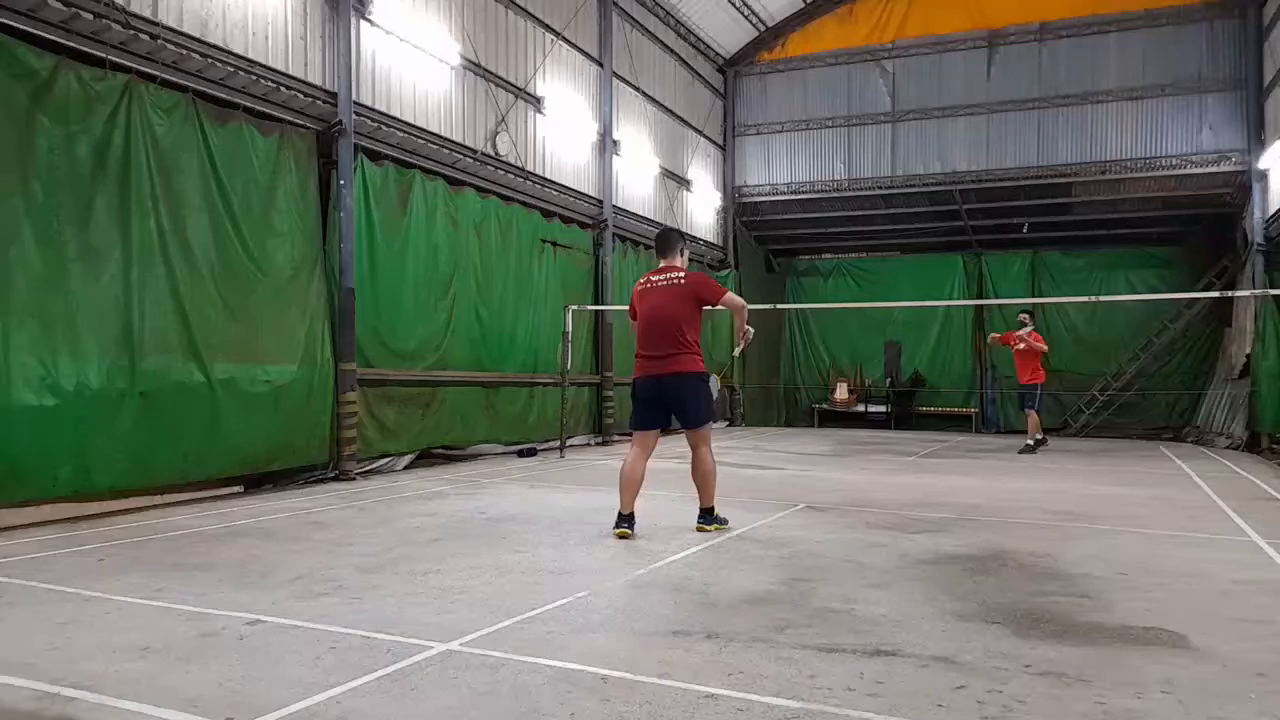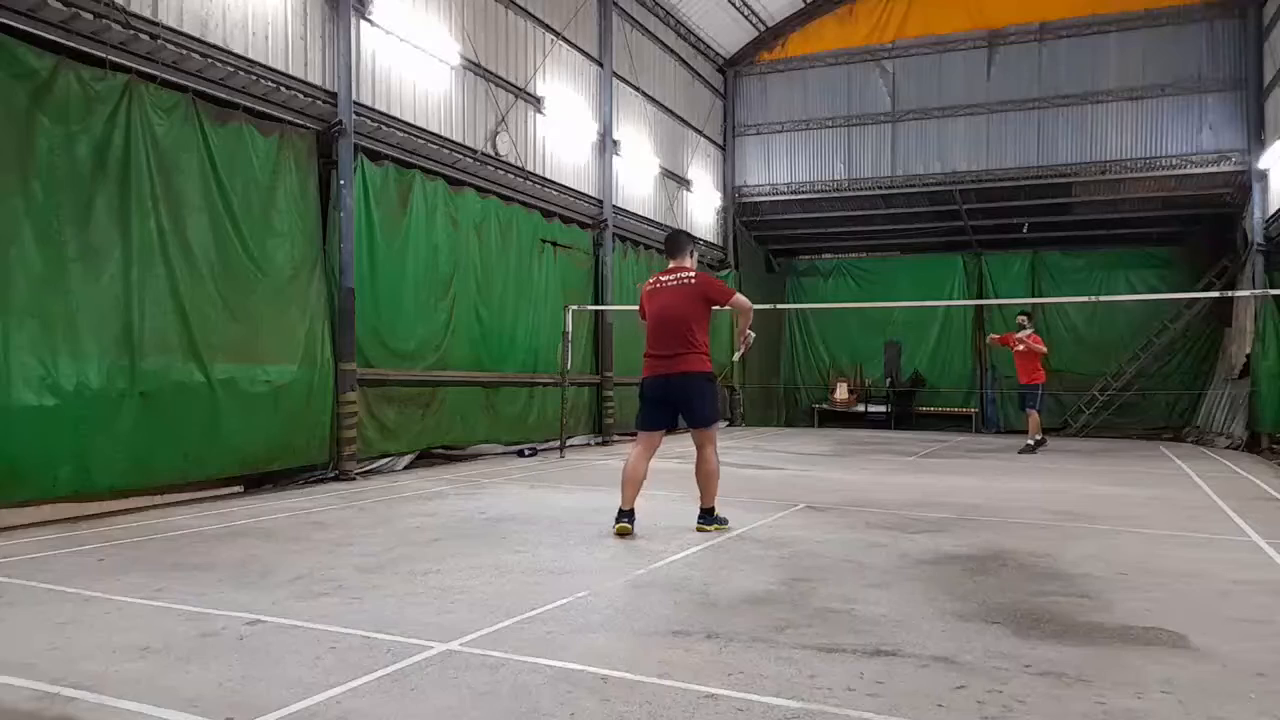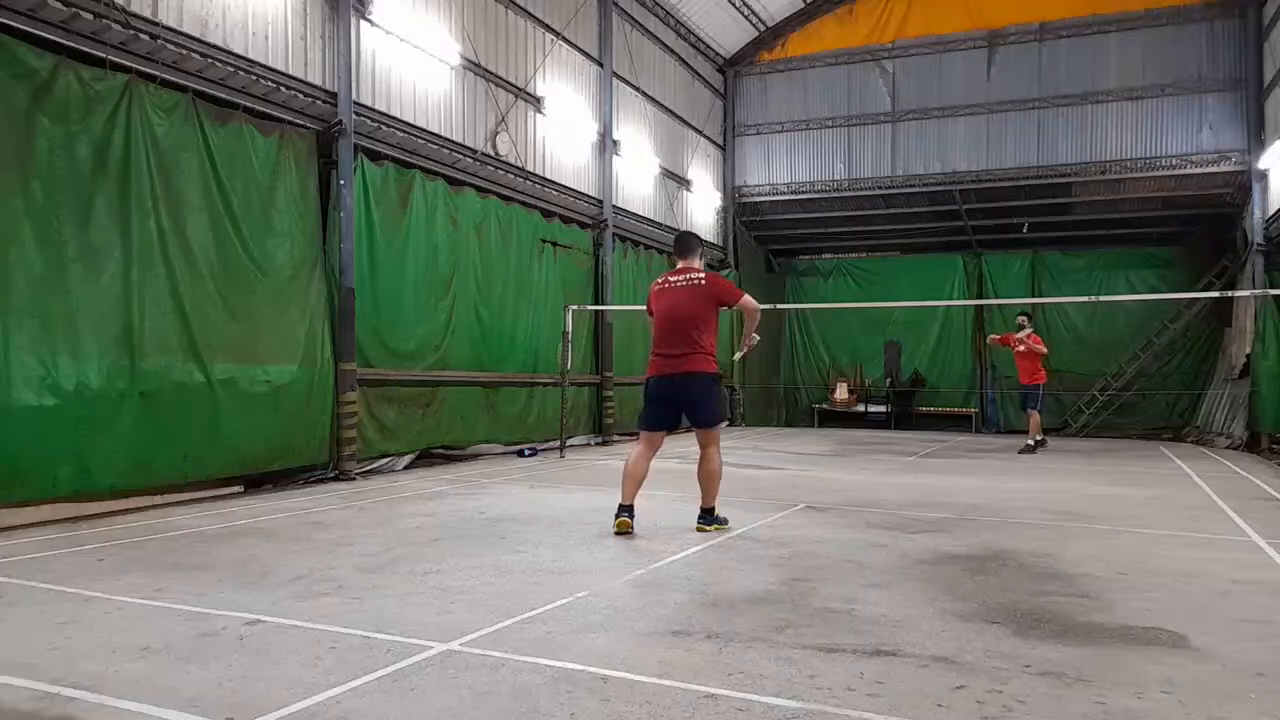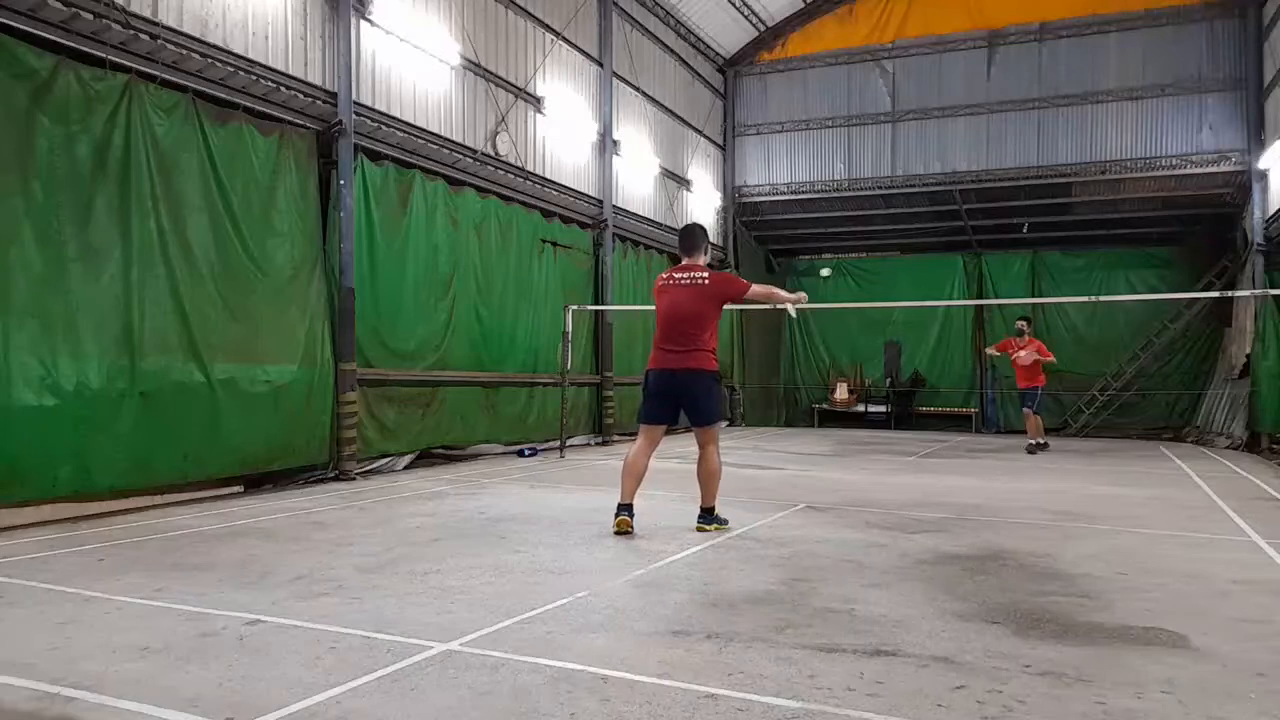
dt=0.4s
person 1, frame 1
left shoulder: (640, 287)
right shoulder: (693, 281)
right elbow: (739, 304)
right wrist: (741, 328)
left hip: (646, 376)
right hip: (685, 374)
left knee: (639, 448)
right knee: (701, 446)
left ankle: (625, 518)
right ankle: (707, 515)
person 1, frame 2
left shoulder: (649, 287)
right shoulder: (702, 281)
right elbow: (745, 306)
right wrist: (742, 332)
left hip: (654, 376)
right hip: (693, 374)
left knee: (643, 447)
right knee: (706, 446)
left ankle: (625, 514)
right ankle: (708, 516)
person 1, frame 3
left shoulder: (657, 287)
right shoulder: (711, 282)
right elbow: (753, 308)
right wrist: (748, 336)
left hip: (659, 375)
right hip: (699, 374)
left knee: (645, 446)
right knee: (710, 446)
left ankle: (625, 510)
right ankle: (707, 515)
person 1, frame 4
left shoulder: (662, 281)
right shoulder: (717, 281)
right elbow: (763, 292)
right wrist: (792, 298)
left hip: (660, 370)
right hip: (699, 371)
left knee: (645, 442)
right knee: (708, 444)
left ankle: (624, 509)
right ankle: (707, 514)
